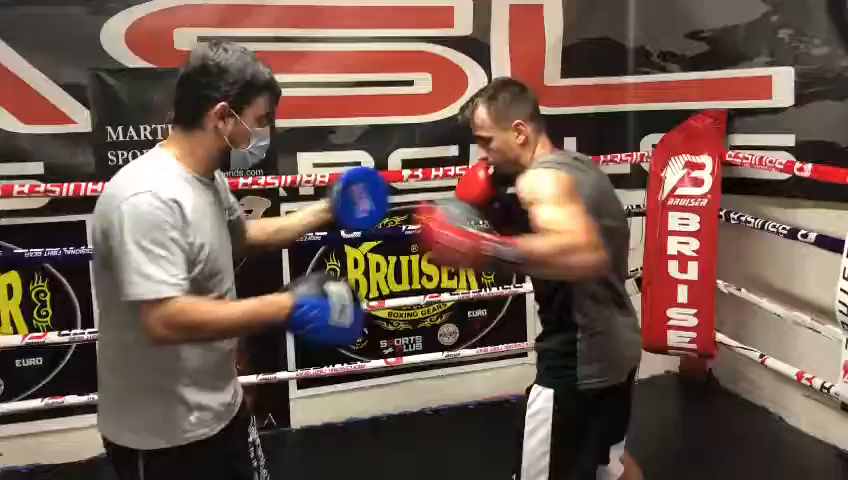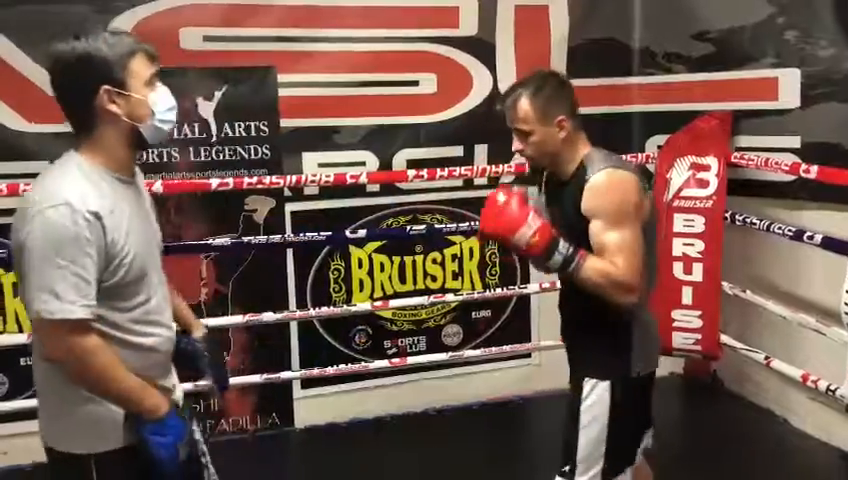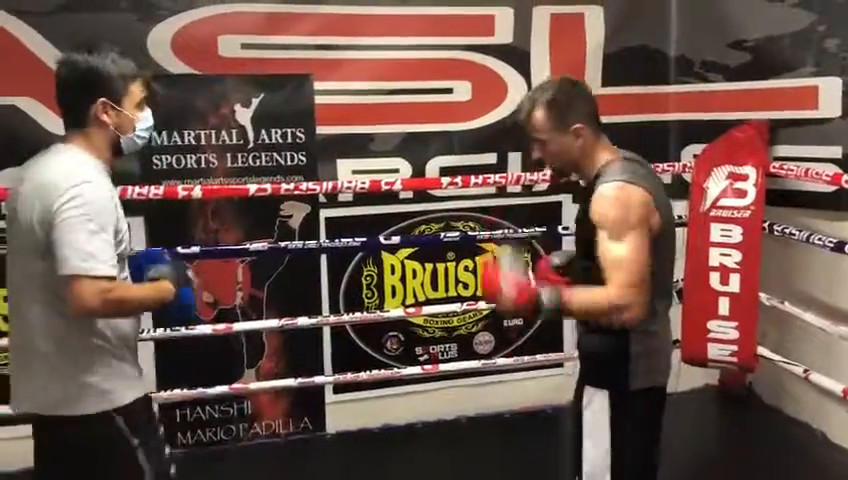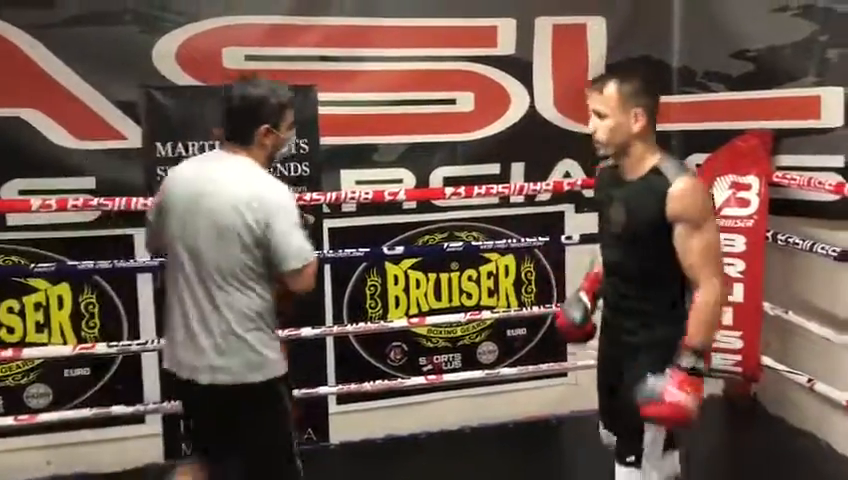
dt=0.7s
person 1, frame 1
left shoulder: (209, 180)
right shoulder: (147, 199)
left elbow: (243, 232)
right elbow: (164, 320)
left wrist: (332, 207)
right wrist: (289, 306)
left hip: (221, 406)
right hip: (160, 430)
person 1, frame 2
left shoulder: (126, 176)
right shoulder: (65, 210)
right elbow: (63, 342)
left wrist: (193, 330)
right wrist: (154, 410)
left hip: (155, 403)
right hip: (102, 434)
person 1, frame 3
left shoulder: (40, 172)
right shoulder: (85, 186)
right elbow: (91, 296)
left wrist: (125, 259)
right wrist: (167, 289)
left hip: (46, 386)
right hip: (97, 392)
person 1, frame 4
left shoulder: (178, 177)
right shoulder: (269, 194)
left elbow: (156, 244)
right elbow: (302, 280)
left hip: (188, 356)
right hip: (249, 363)
person 2, frame 1
left shoulder: (543, 181)
right shoulder: (580, 168)
left elbow: (583, 254)
left wrist: (493, 247)
right wrist: (484, 203)
left hip: (582, 358)
right hip: (616, 344)
person 2, frame 2
left shoulder: (609, 182)
right shoulder: (554, 178)
left elbow: (626, 287)
right elbow: (555, 257)
left wrist: (545, 243)
right wrist: (520, 235)
left hip: (614, 354)
right hip: (595, 345)
person 2, frame 3
left shoulder: (617, 194)
right shoulder: (620, 170)
left elbow: (627, 302)
left wrist: (536, 293)
right wrist: (563, 272)
left hip: (625, 363)
right hip: (626, 354)
person 2, frame 4
left shoulder: (679, 190)
right shoulder: (607, 177)
left elbow: (709, 286)
left wrist: (689, 369)
right wrist: (587, 295)
left hip: (658, 349)
right hip: (616, 338)
